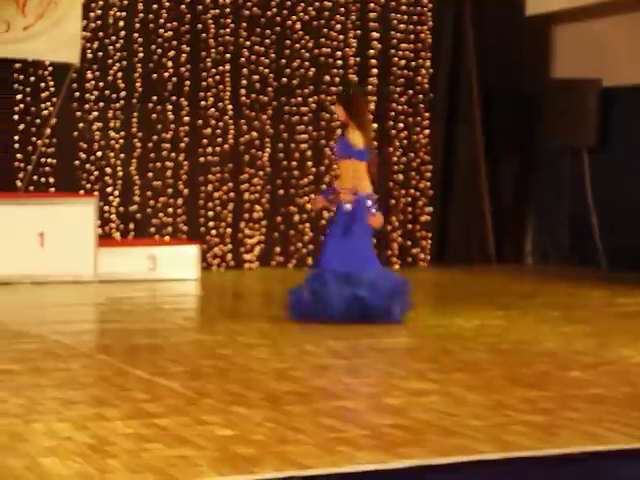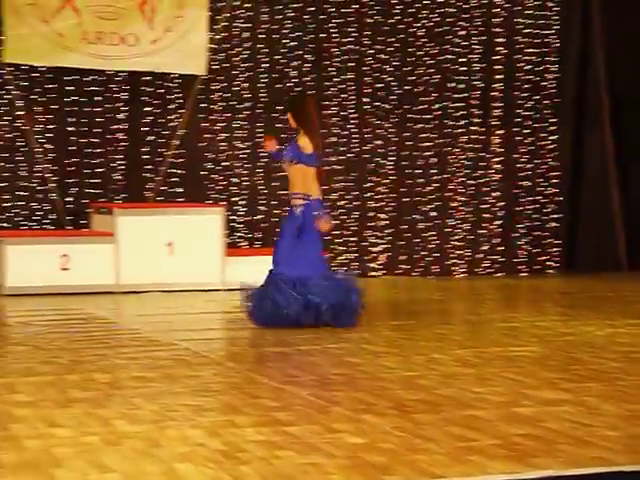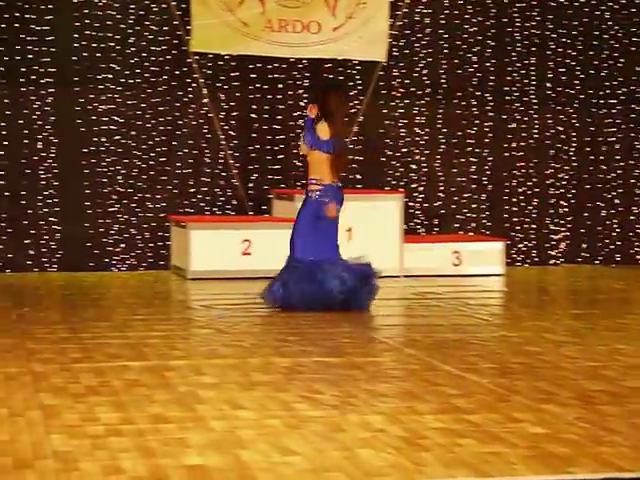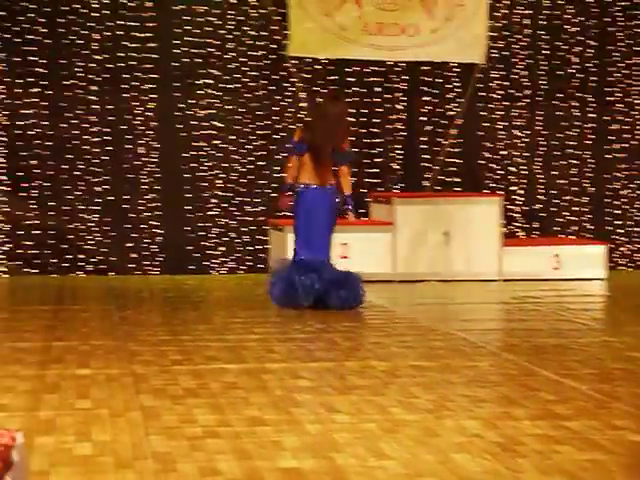
dt=1s
person 1, frame 1
left shoulder: (355, 135)
right shoulder: (351, 134)
left elbow: (361, 175)
left wrist: (371, 209)
right wrist: (327, 195)
left hip: (353, 202)
right hip: (349, 201)
left knee: (334, 256)
right knee: (358, 258)
left ankle: (334, 303)
right ankle: (382, 303)
person 1, frame 2
left shoulder: (304, 140)
right shoulder: (302, 140)
left elbow: (312, 178)
left wrist: (320, 213)
right wrist: (276, 153)
left hip: (304, 205)
right hip: (305, 205)
left knee: (286, 261)
right knee: (310, 262)
left ankle: (294, 311)
right ankle: (333, 309)
person 1, frame 3
left shoulder: (322, 126)
right shoulder: (331, 127)
left elbow: (325, 164)
right elbow: (304, 149)
left wrist: (329, 198)
right wrist: (309, 119)
left hip: (319, 190)
right hip: (331, 191)
left knee: (302, 244)
right knee: (325, 247)
left ankle: (311, 293)
person 1, frame 4
left shoulder: (303, 134)
right shoulder: (341, 141)
left elbow: (292, 165)
right elbow: (344, 175)
left wrist: (286, 191)
right wrist: (350, 207)
left hip: (304, 194)
right hip: (327, 195)
left knee: (305, 247)
right knee: (321, 246)
left ankle: (306, 291)
